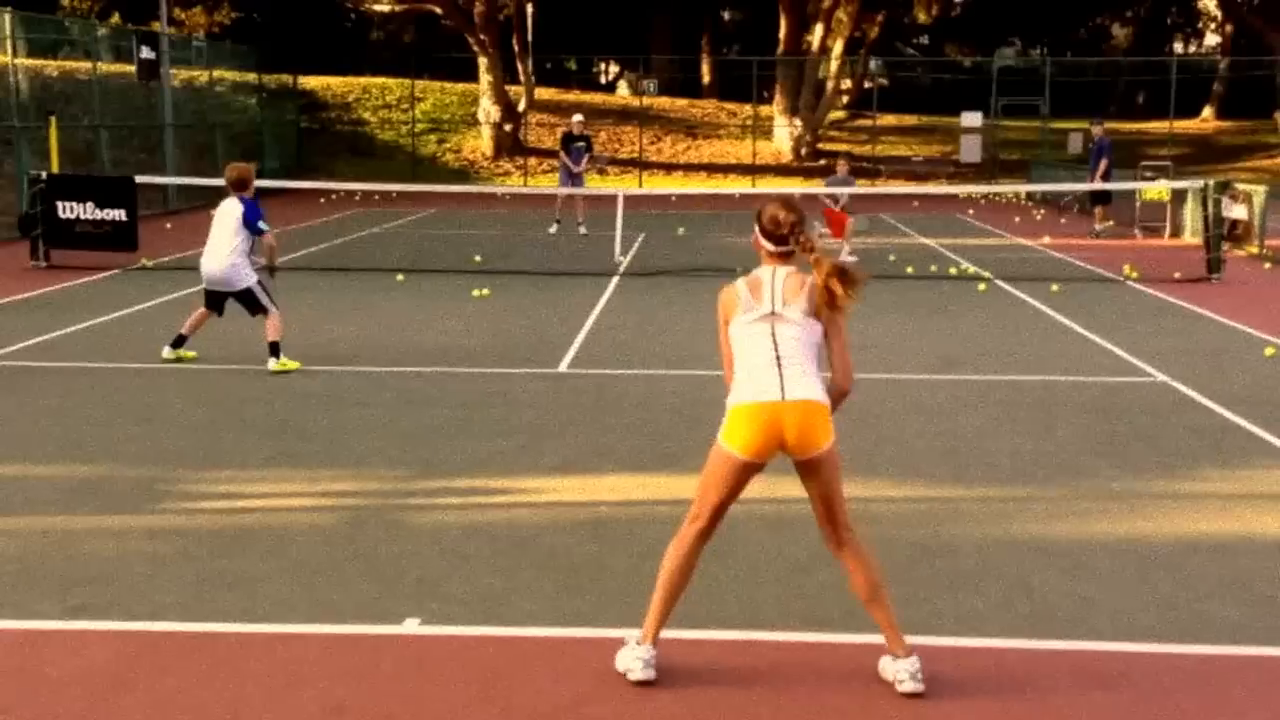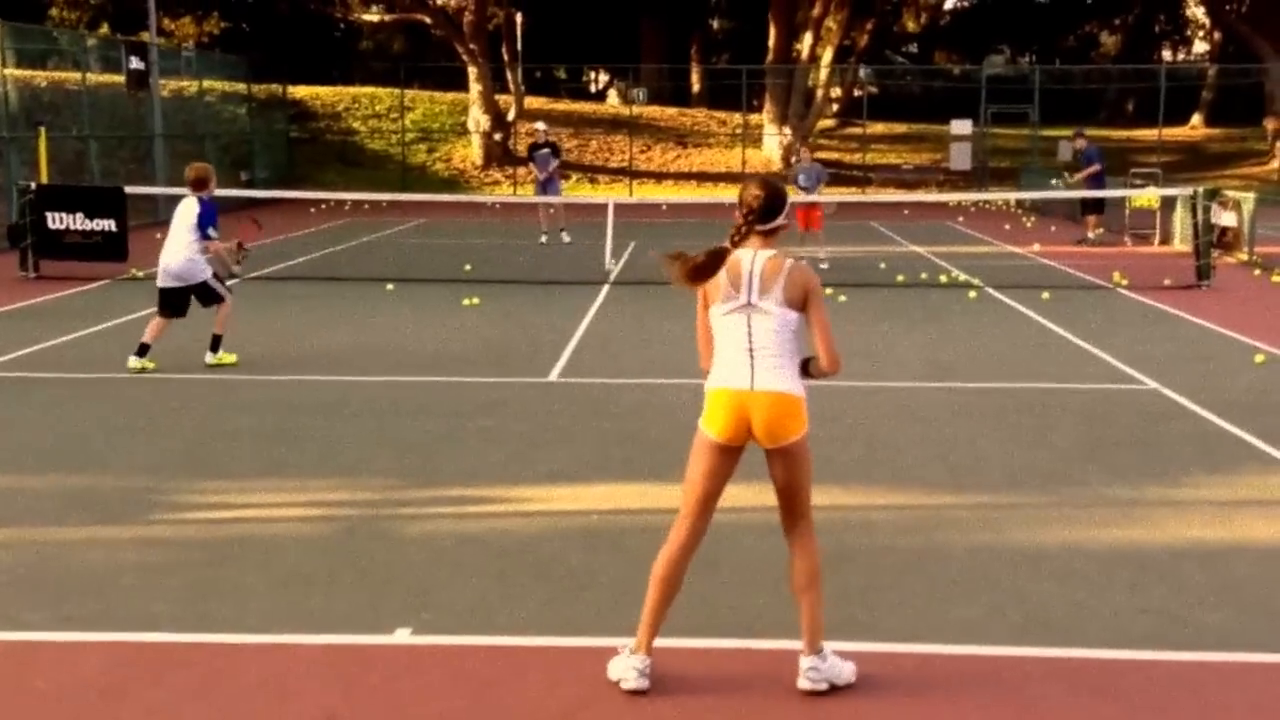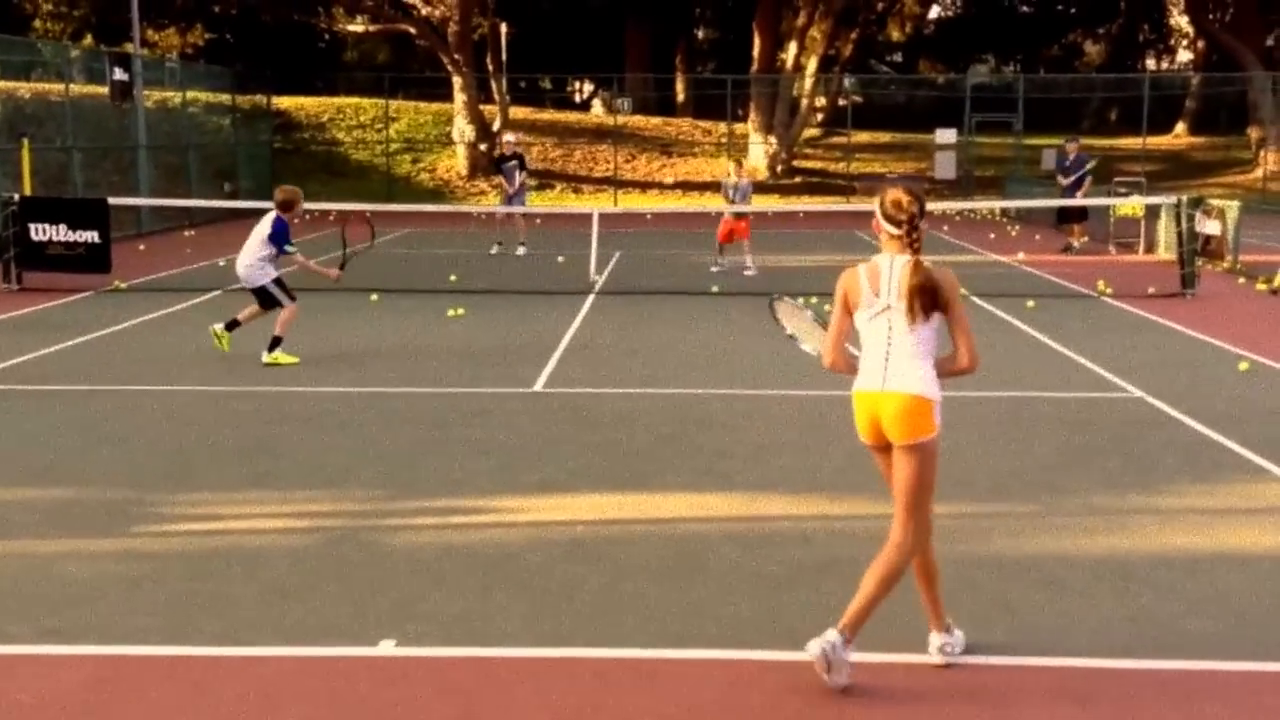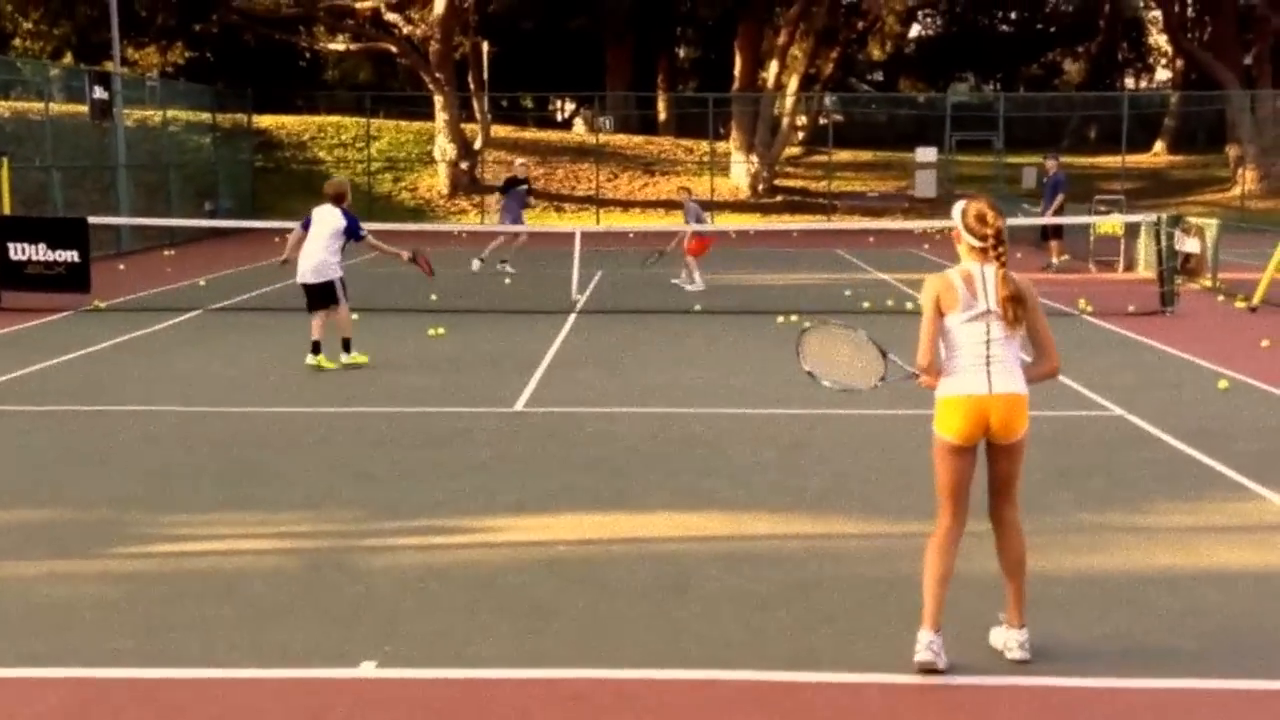
dt=0.7s
person 1, frame 1
left shoulder: (730, 295)
right shoulder: (822, 290)
right elbow: (843, 381)
left hip: (749, 416)
right hip: (809, 412)
left knee: (695, 529)
right knee: (842, 539)
left ankle: (644, 647)
right ankle: (901, 656)
person 1, frame 2
left shoulder: (712, 274)
right shoulder: (803, 277)
right elbow: (830, 363)
left hip: (724, 403)
right hip: (781, 405)
left knee: (685, 531)
right knee: (799, 532)
left ankle: (637, 657)
right ankle: (815, 658)
person 1, frame 3
left shoulder: (851, 279)
right shoulder: (939, 280)
left elbow: (832, 359)
right elbow: (966, 360)
left hip: (866, 404)
right hip: (914, 405)
left knee: (914, 519)
right knee: (907, 535)
left ankle: (941, 631)
right ankle: (837, 635)
person 1, frame 4
left shoulder: (939, 284)
right shoulder: (1019, 288)
left elbow: (925, 360)
right elbow: (1049, 364)
right wrist: (1003, 381)
left hip: (958, 405)
right hip: (1010, 405)
left knee: (948, 522)
right knee: (1005, 514)
left ankle: (929, 633)
right ankle: (1015, 629)
person 2, frame 1
left shoulder: (223, 206)
right shoulder: (249, 206)
right elbow: (268, 241)
right wrist: (271, 261)
left hip: (209, 267)
right hip: (234, 271)
left knee: (208, 309)
right knee: (271, 313)
left ankle: (173, 348)
right ankle: (275, 359)
person 2, frame 2
left shoulder: (184, 204)
right shoulder: (207, 208)
right elbow: (212, 246)
left wrist: (226, 246)
right wrist: (231, 263)
left hip: (167, 266)
right hip: (190, 266)
left knee: (163, 316)
right knee: (225, 301)
left ankle: (139, 357)
right ankle: (214, 353)
person 2, frame 3
left shoulder: (273, 216)
right shoulder: (280, 228)
right elbow: (298, 260)
right wrist: (327, 272)
left hip: (249, 266)
right hip: (255, 269)
left knee: (266, 305)
right knee: (290, 306)
left ankle: (224, 329)
right ankle: (272, 352)
person 2, frame 4
left shoulder: (317, 211)
right shoulder: (347, 219)
left elbow: (298, 233)
right elbow: (371, 243)
left wrist: (288, 254)
right wrist: (399, 253)
left hip: (305, 268)
right hip: (325, 268)
left knee: (319, 311)
right knee: (340, 308)
left ankle: (315, 354)
right ankle: (347, 353)
